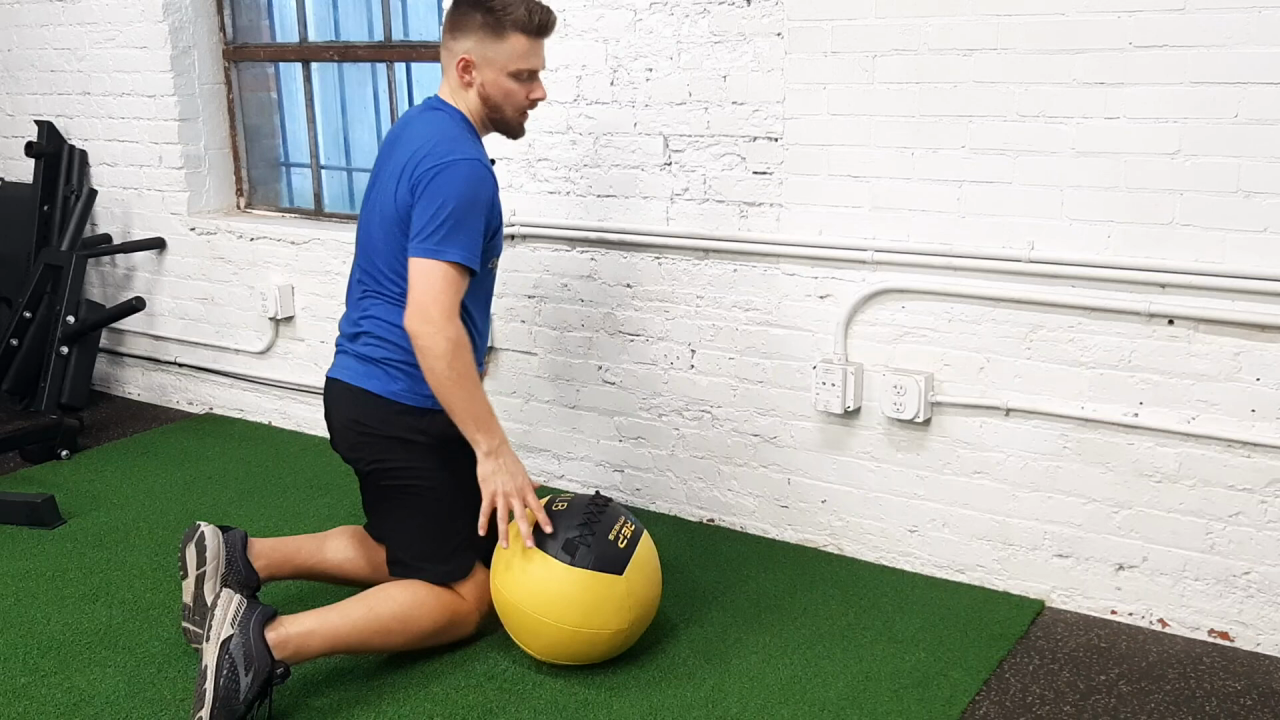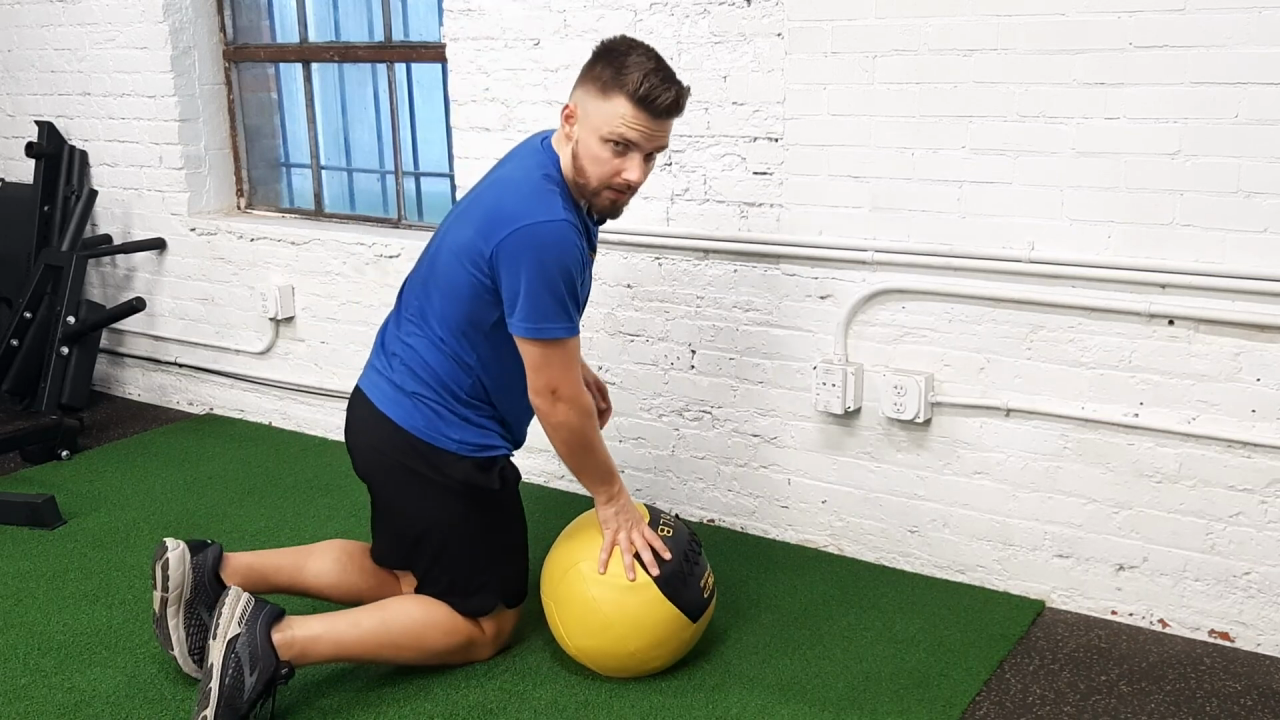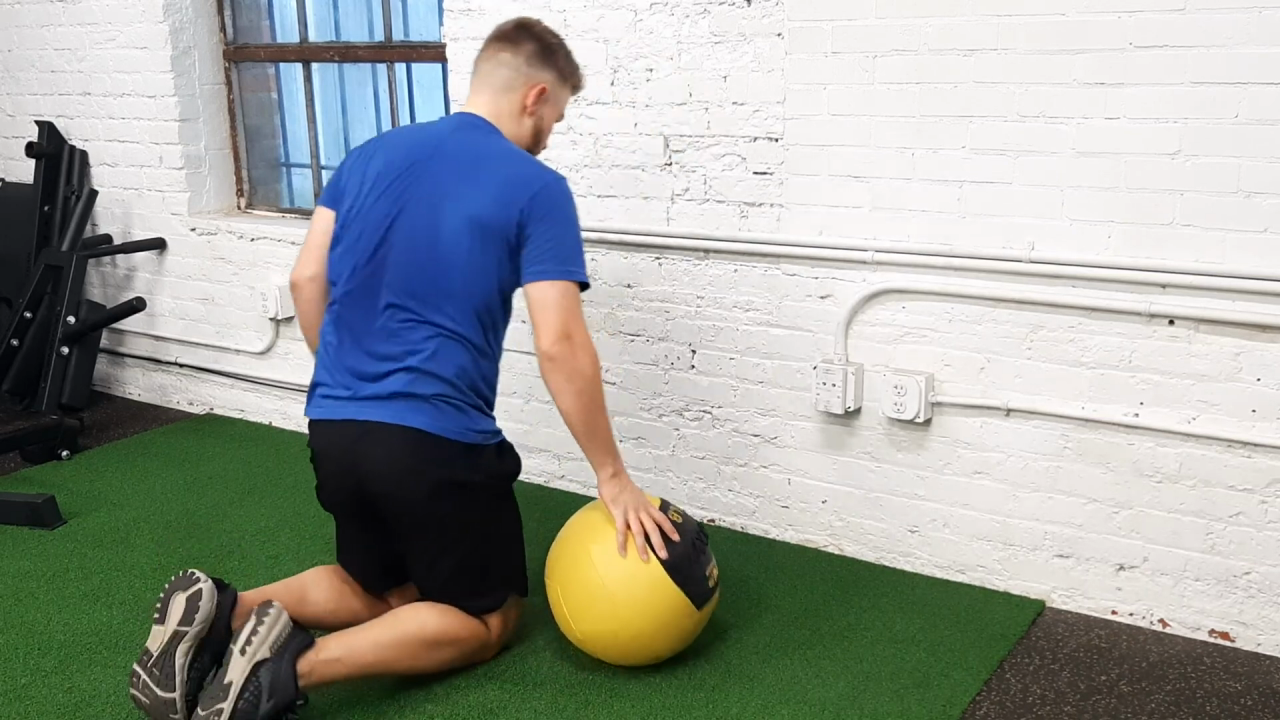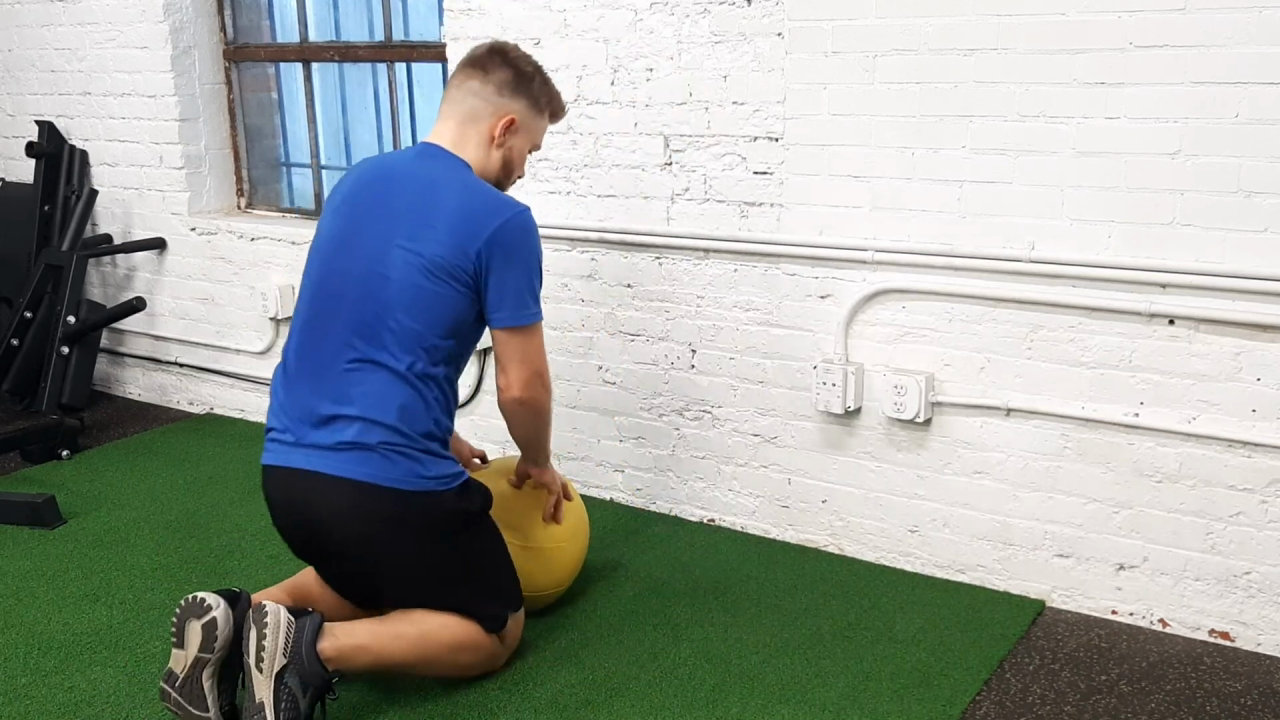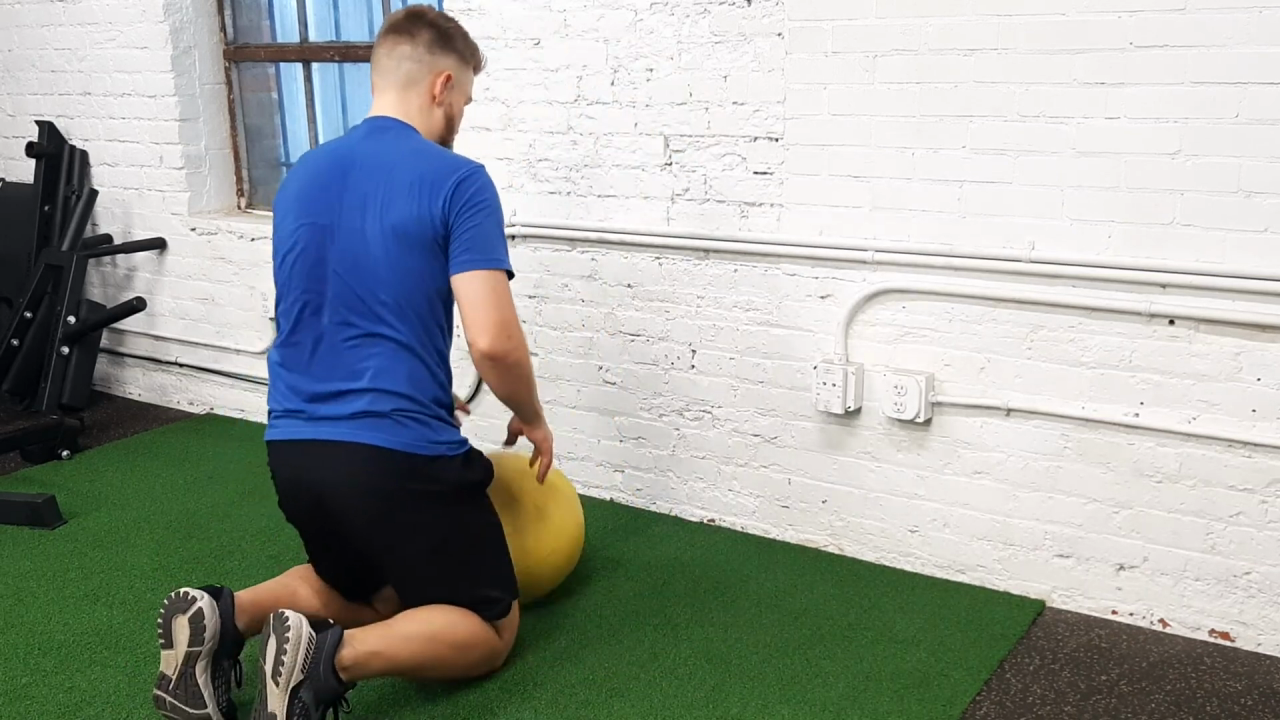
dt=1s
person 1, frame 1
left shoulder: (419, 127)
right shoulder: (459, 166)
right elbow: (431, 324)
left wrist: (463, 344)
right wrist: (495, 453)
left hip: (358, 389)
right hip: (404, 408)
left knee: (406, 552)
right knee: (462, 596)
left ankle: (239, 555)
right ankle: (267, 642)
person 1, frame 2
left shoulder: (545, 161)
right shoulder: (543, 227)
right elbow: (554, 399)
left wrist: (579, 369)
right wrist: (613, 500)
left hip: (387, 411)
right hip: (437, 441)
left knee: (403, 576)
right knee: (483, 622)
left ankle: (214, 571)
right ankle: (275, 642)
person 1, frame 3
left shoulder: (375, 153)
right shoulder: (535, 187)
left elbow: (308, 280)
right elbow: (561, 348)
right wrist: (613, 479)
left hip: (333, 429)
right hip: (438, 439)
left knee: (378, 588)
right knee: (486, 617)
left ankle: (222, 613)
right ankle: (297, 661)
person 1, frame 4
left shoulder: (356, 182)
right shoulder: (500, 222)
right elbow: (520, 390)
right wrist: (538, 466)
left hip: (285, 471)
right hip: (385, 483)
left knee: (372, 583)
right knee: (493, 630)
left ankle: (241, 614)
right ankle: (318, 649)
person 1, frame 5
left shoulder: (302, 176)
right shoulder: (457, 182)
right elbow: (493, 341)
right wrist: (532, 424)
left hip: (295, 449)
right hip: (400, 455)
left knee: (367, 592)
right knee: (488, 629)
left ankle: (225, 615)
right ankle: (331, 657)
